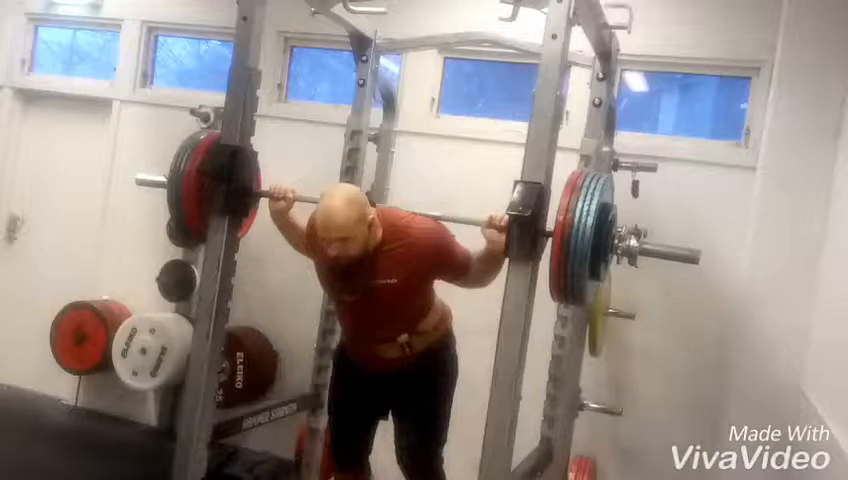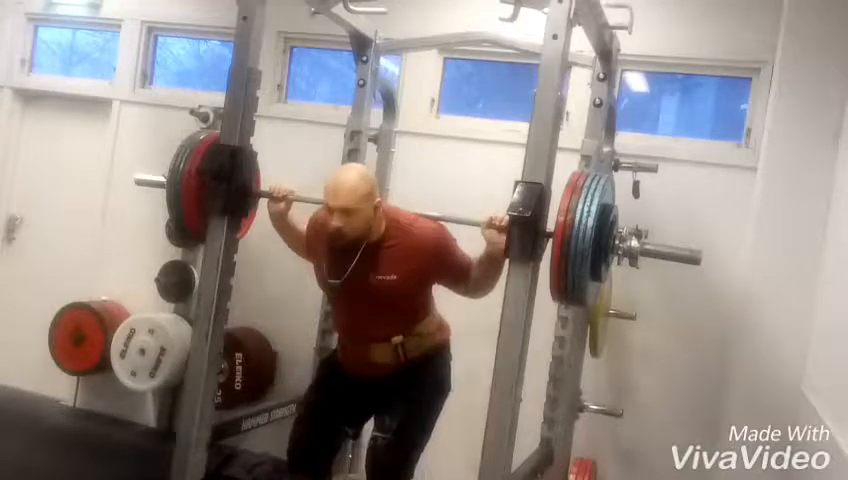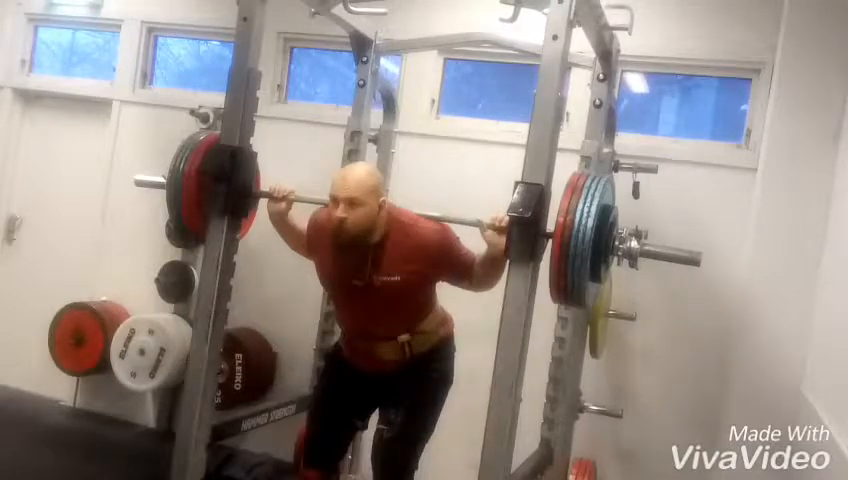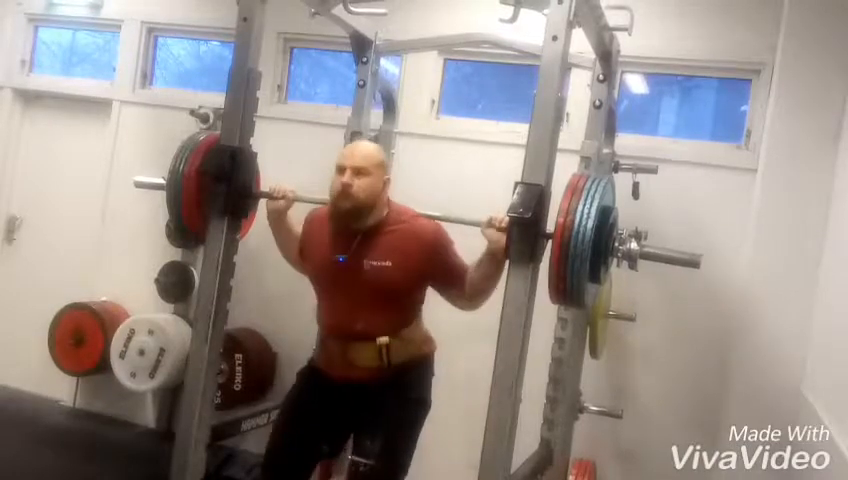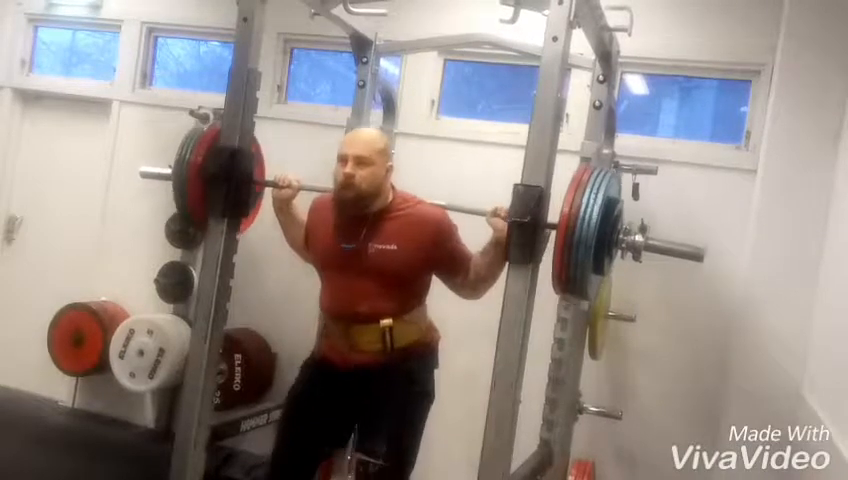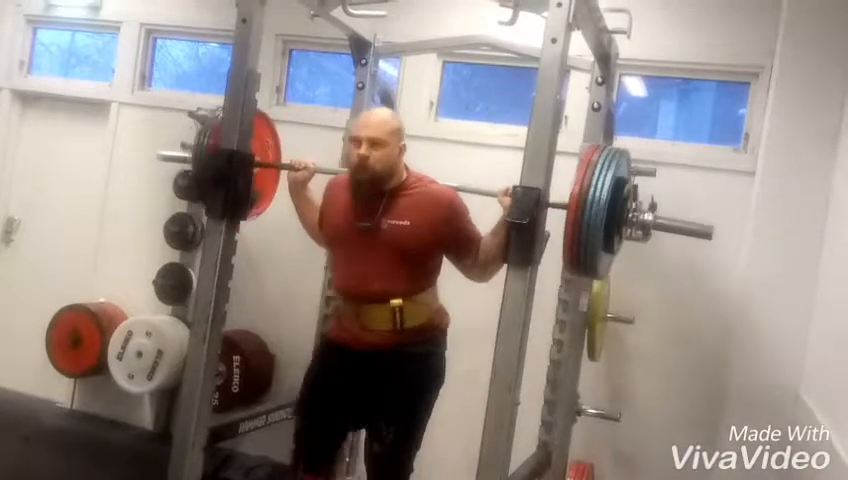
dt=0.5s
person 1, frame 1
left shoulder: (422, 238)
right shoulder: (324, 230)
left elbow: (471, 275)
left wrist: (496, 251)
right wrist: (281, 215)
left hip: (423, 359)
right hip: (357, 356)
right knee: (346, 453)
person 1, frame 2
left shoulder: (423, 239)
right shoulder: (323, 228)
left elbow: (473, 285)
left wrist: (495, 253)
right wrist: (279, 218)
left hip: (415, 370)
right hip: (349, 362)
person 1, frame 3
left shoulder: (425, 239)
right shoulder: (324, 226)
left elbow: (476, 278)
left wrist: (496, 253)
right wrist: (279, 217)
left hip: (419, 362)
right hip: (353, 355)
right knee: (317, 453)
person 1, frame 4
left shoulder: (422, 236)
right shoulder: (318, 222)
left elbow: (467, 295)
left wrist: (496, 254)
right wrist: (277, 218)
left hip: (395, 379)
right hip: (328, 369)
person 1, frame 5
left shoulder: (427, 222)
right shoulder: (323, 209)
left elbow: (470, 284)
left wrist: (500, 242)
right wrist: (283, 206)
left hip: (399, 368)
right hip: (331, 359)
person 1, frame 6
left shoulder: (438, 202)
right shoulder: (338, 190)
left elbow: (480, 267)
left wrist: (510, 221)
right wrist: (297, 188)
left hip: (408, 352)
right hip: (343, 340)
right knee: (312, 448)
